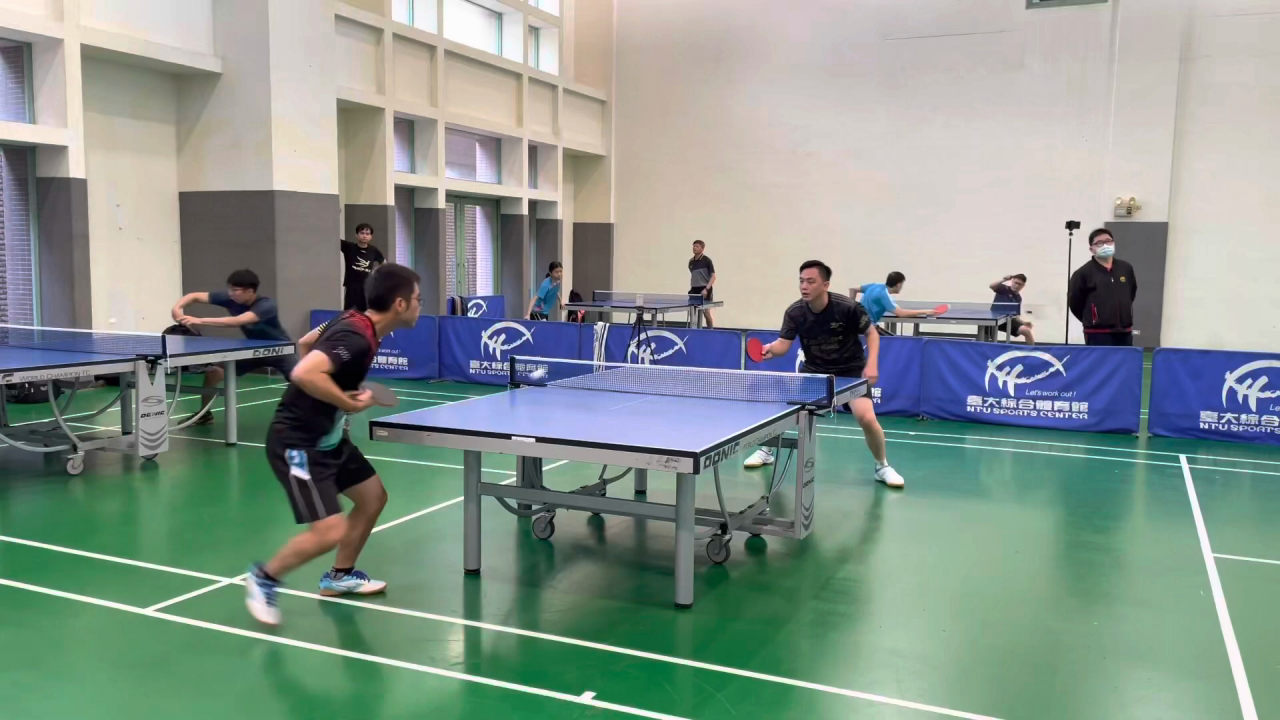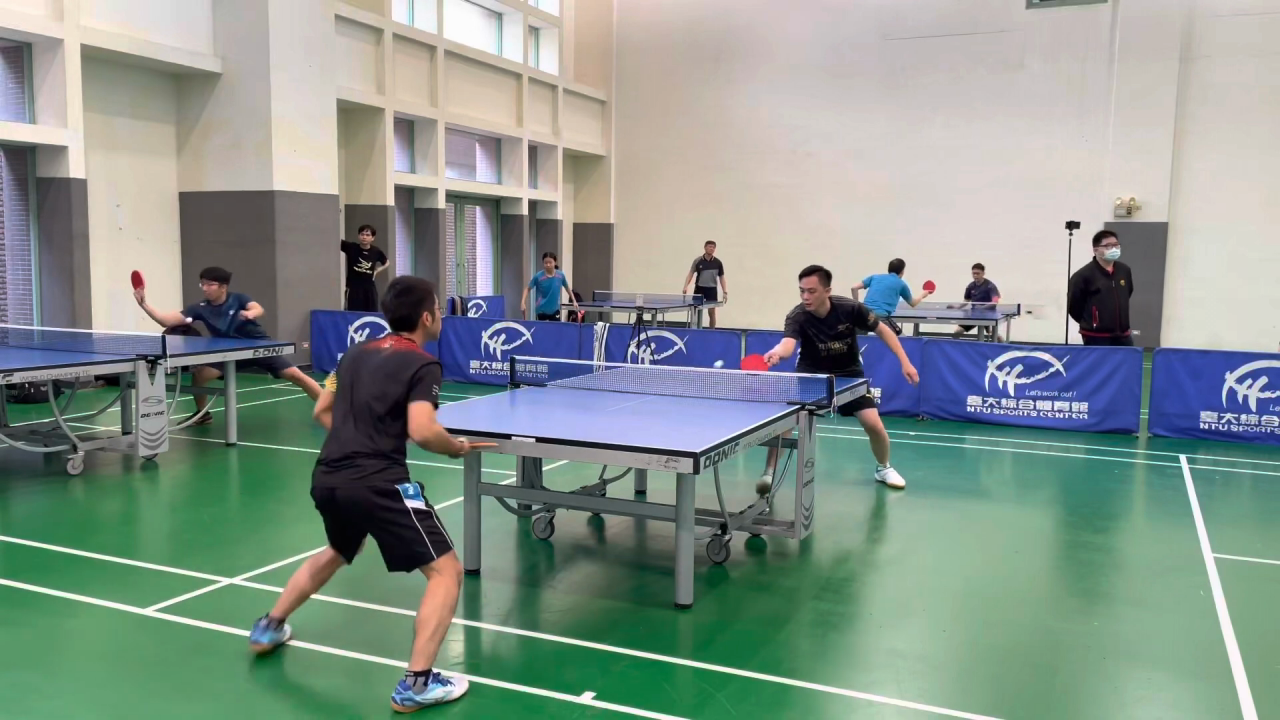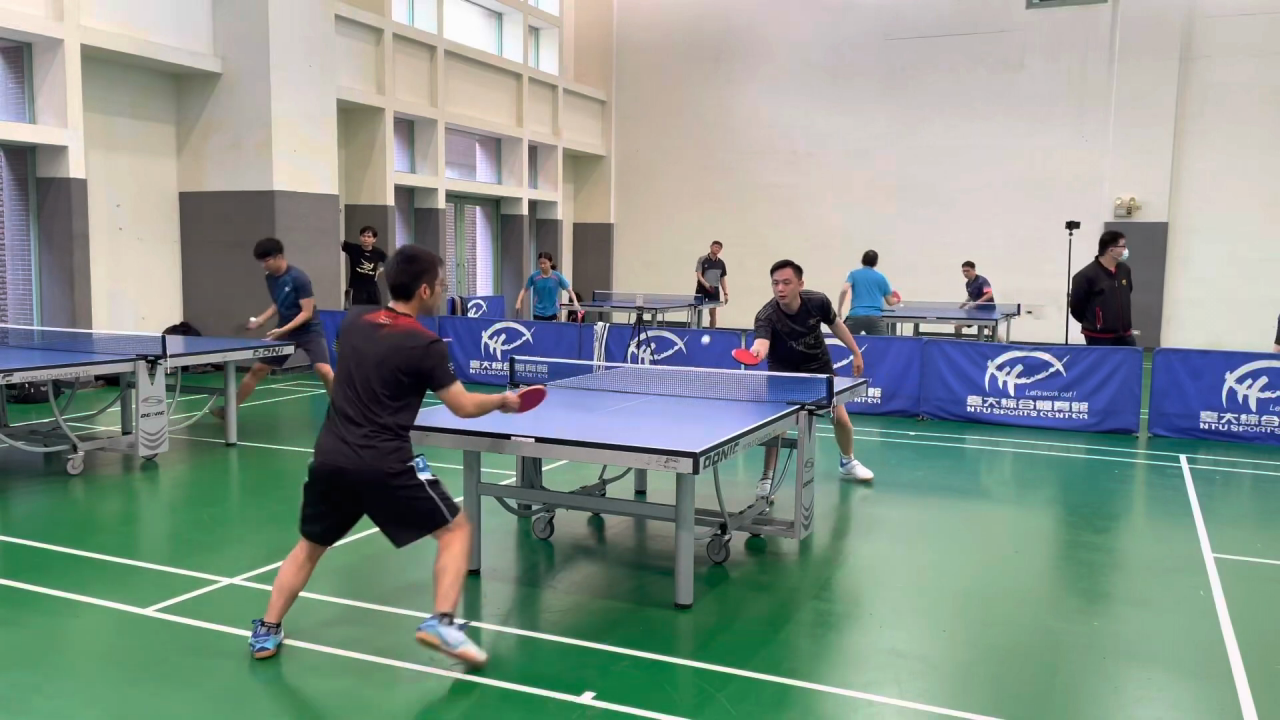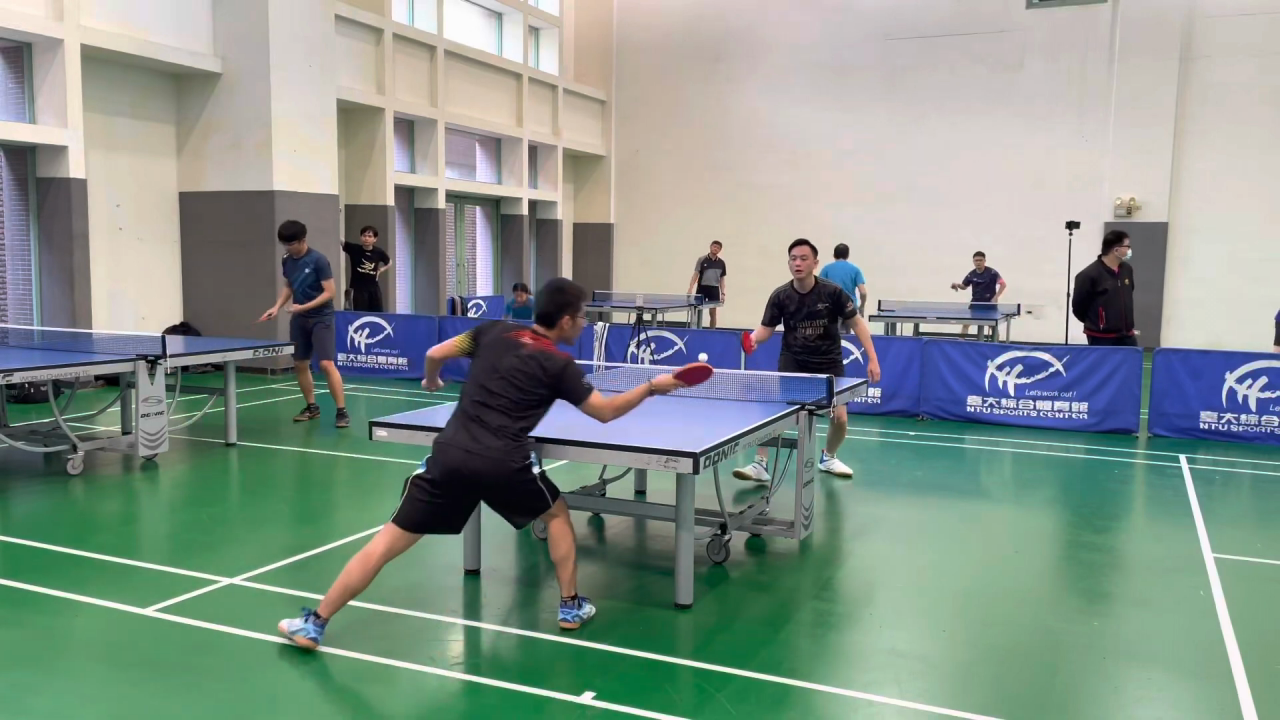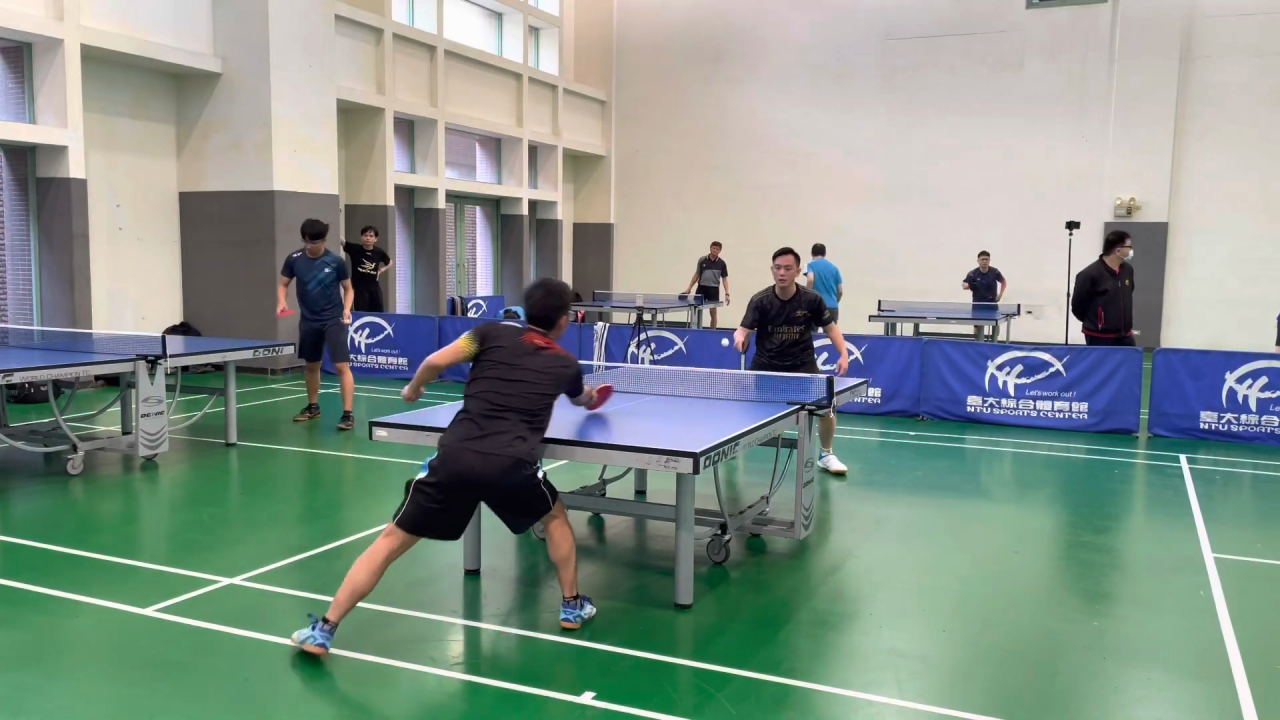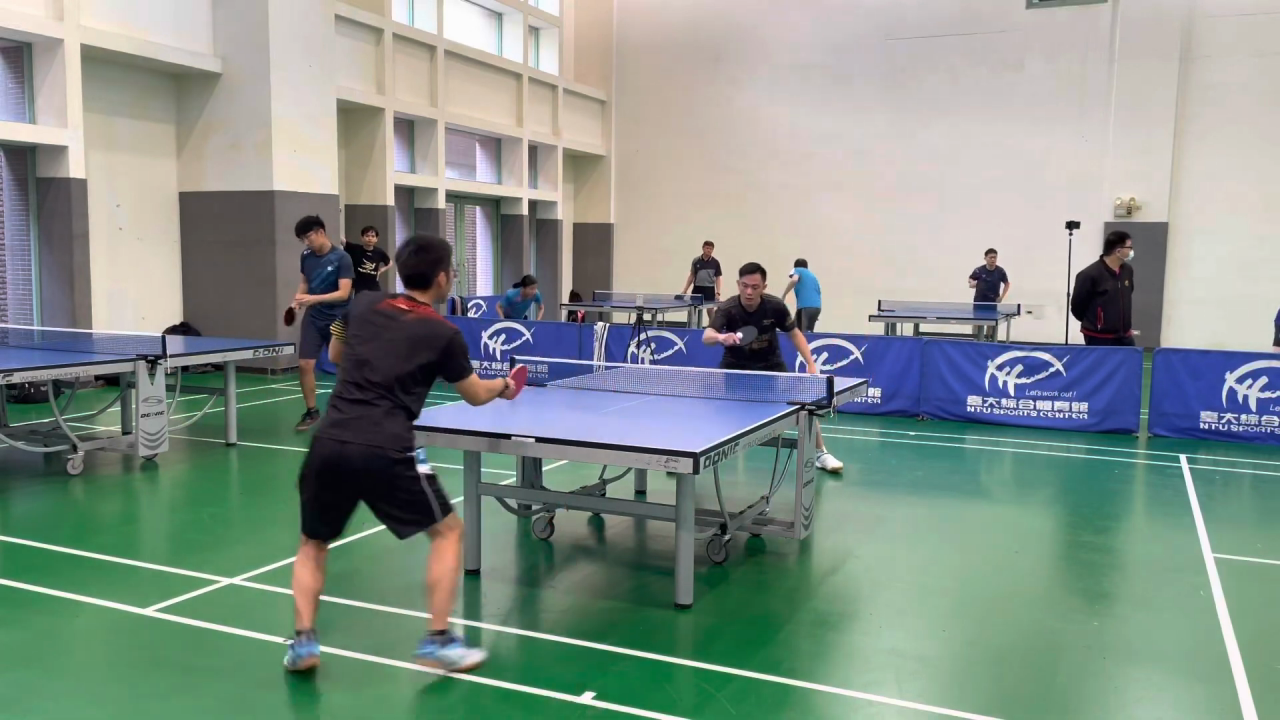
dt=0.4s
person 1, frame 1
left shoulder: (351, 324)
right shoulder: (356, 338)
left elbow: (307, 344)
right elbow: (305, 374)
right wrist: (347, 402)
left hip: (326, 438)
right hip: (296, 441)
left knee: (375, 497)
right knee: (331, 532)
left ankle: (340, 577)
right ankle: (265, 576)
person 1, frame 2
left shoulder: (356, 353)
right shoulder: (423, 365)
left elbow: (323, 411)
right elbow: (422, 432)
right wrist: (456, 447)
left hip: (326, 480)
right hip: (378, 485)
left knee: (339, 551)
right knee: (446, 572)
left ankle: (269, 627)
right ankle: (415, 682)
person 1, frame 3
left shoulder: (355, 321)
right shoulder: (424, 344)
right elbow: (462, 407)
right wrist: (503, 401)
left hip: (330, 458)
right hip: (385, 464)
left knee: (310, 546)
right knee: (457, 529)
left ankle: (266, 633)
right ankle: (442, 621)
person 1, frame 4
left shoulder: (493, 330)
right shoulder: (559, 365)
left elbow: (435, 354)
right elbow: (604, 412)
left wrist: (430, 378)
right wrist: (653, 386)
left hip: (450, 455)
right hip: (503, 465)
left knee: (390, 540)
right knee: (557, 515)
left ankle: (314, 622)
right ankle: (570, 605)
person 1, frame 5
left shoulder: (492, 334)
right shoulder: (565, 365)
left elbow: (436, 362)
right elbow: (585, 399)
left wrist: (415, 388)
right wrist: (586, 397)
left hip: (456, 459)
right hip: (513, 466)
left knee: (391, 543)
right knee: (555, 519)
left ankle: (324, 630)
right ankle: (572, 605)
person 1, frame 6
left shoulder: (362, 306)
right shoulder: (443, 333)
right elbow: (476, 396)
right wrist: (505, 385)
left hip: (328, 446)
right hip: (386, 451)
left knee: (312, 546)
right knee: (448, 533)
left ankle: (304, 640)
right ankle: (440, 640)
person 2, frame 1
left shoulder: (847, 308)
right shoulder: (795, 312)
left elbow: (872, 334)
right elbow: (783, 342)
left wrist: (871, 364)
right wrist: (770, 349)
left hip: (850, 370)
right hip: (814, 370)
left knee: (865, 417)
left ankle: (882, 467)
right ankle: (768, 451)
person 2, frame 2
left shoulder: (850, 308)
right shoulder: (797, 316)
left elbow: (881, 329)
right elbow: (787, 344)
left wrist: (905, 362)
right wrist: (776, 353)
left hip: (847, 373)
right hip: (811, 373)
left knee: (873, 425)
left ankle: (884, 469)
right ankle: (769, 473)
person 2, frame 3
left shoulder: (818, 301)
right shoulder: (766, 315)
left elbow: (835, 324)
right elbow: (761, 347)
left wrist: (856, 352)
right wrist: (755, 354)
left hip: (820, 368)
right hip: (785, 372)
left knee: (842, 421)
left ankle: (848, 461)
right ankle: (768, 478)
person 2, frame 4
left shoulder: (833, 292)
right shoulder: (780, 296)
left elbow: (856, 322)
right elbow: (765, 329)
left wrist: (872, 358)
right wrist: (753, 339)
left hip: (828, 362)
right hip: (793, 359)
left knee: (839, 417)
left ankle: (828, 458)
right ankle: (760, 465)
person 2, frame 5
left shoulder: (812, 299)
right shoulder: (760, 300)
left elbow: (830, 328)
right elbow: (743, 330)
left wrist: (844, 355)
right wrist: (740, 339)
left hip: (801, 363)
right hip: (765, 362)
left knee: (825, 410)
left ankle: (826, 454)
person 2, frame 6
left shoulder: (775, 306)
right shoulder: (727, 309)
left elbow: (794, 333)
right elbow: (707, 336)
left wrist: (811, 363)
right wrist: (722, 337)
left hip: (769, 364)
right hip: (736, 364)
left ankle: (821, 454)
person 3, frame 1
left shoulder: (267, 305)
right shoulder: (229, 299)
left elbow: (237, 321)
right elbow: (196, 296)
left wrist: (200, 321)
right wrist: (177, 308)
right knee: (213, 374)
right ankle: (205, 414)
person 3, frame 2
left shoulder: (238, 299)
right shoulder: (201, 309)
left elbow: (259, 309)
right elbow: (168, 322)
left wrist: (251, 314)
right wrist: (144, 305)
left knee: (296, 375)
right knee: (200, 374)
right ankle: (202, 413)
person 3, frame 3
left shoulder: (299, 278)
right shoulder: (270, 278)
left elbow: (307, 312)
left wrist: (283, 330)
right wrist: (260, 319)
left hip: (308, 330)
right hip: (282, 332)
left knee: (324, 370)
right knee: (258, 369)
person 3, frame 4
left shoulder: (318, 260)
right shoulder: (287, 260)
left elbow: (329, 293)
left wrist: (303, 308)
right wrist: (277, 307)
left hip: (320, 318)
right hip: (299, 320)
left knee: (326, 365)
right knee: (300, 365)
left ankle: (342, 412)
right ankle: (312, 407)
person 3, frame 5
left shoulder: (336, 261)
right shoulder: (294, 259)
left elbow: (348, 288)
right elbow: (283, 285)
left wrist: (347, 308)
right wrist: (282, 303)
left hip: (333, 321)
right hip: (308, 321)
left knee: (341, 366)
right knee: (311, 365)
left ankle: (348, 414)
right ankle: (313, 407)
person 3, frame 6
left shoulder: (342, 259)
right shoulder: (306, 256)
left elbow: (344, 293)
left wrist: (312, 298)
right wrist: (299, 299)
left hip: (338, 320)
right hip: (313, 319)
right knee: (305, 366)
right ankle: (311, 411)
